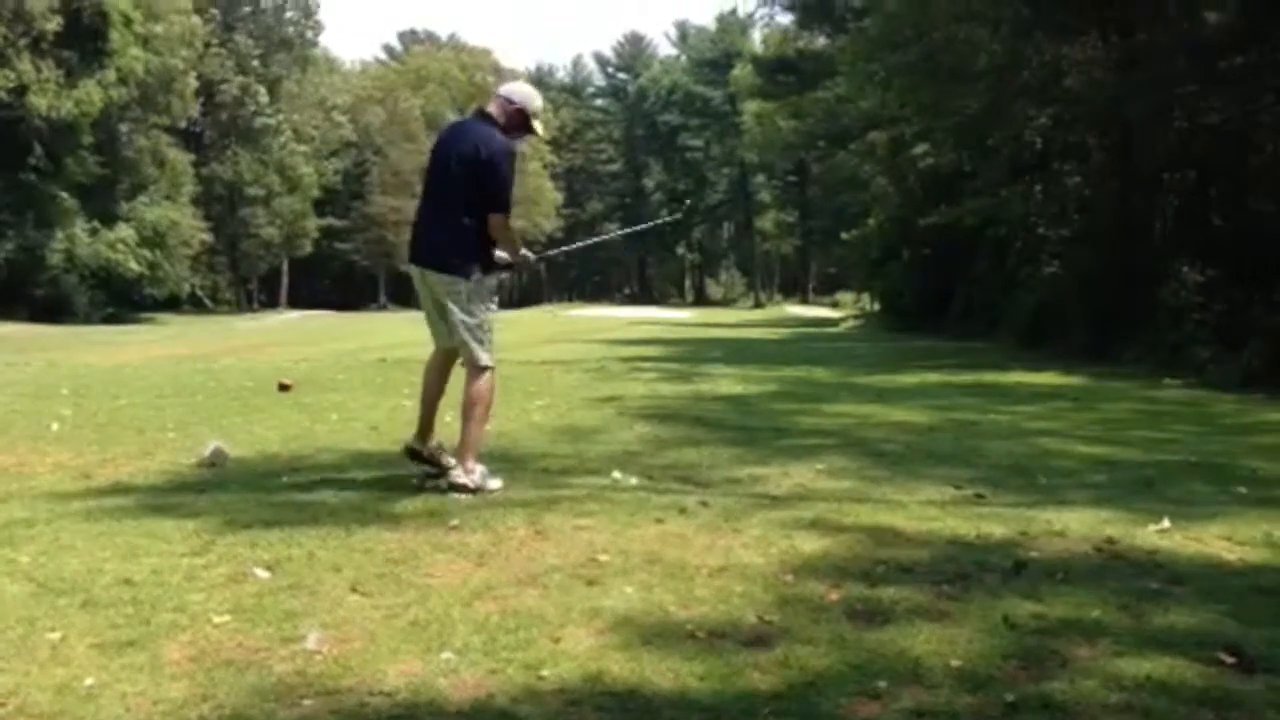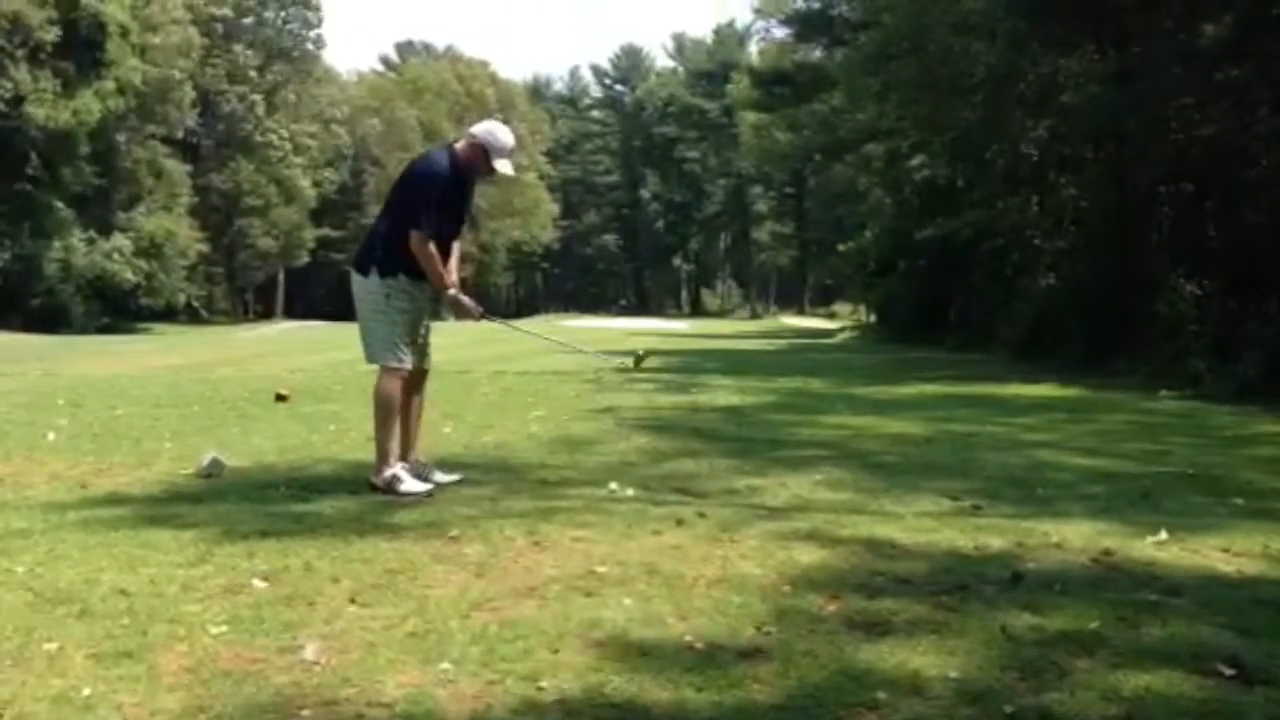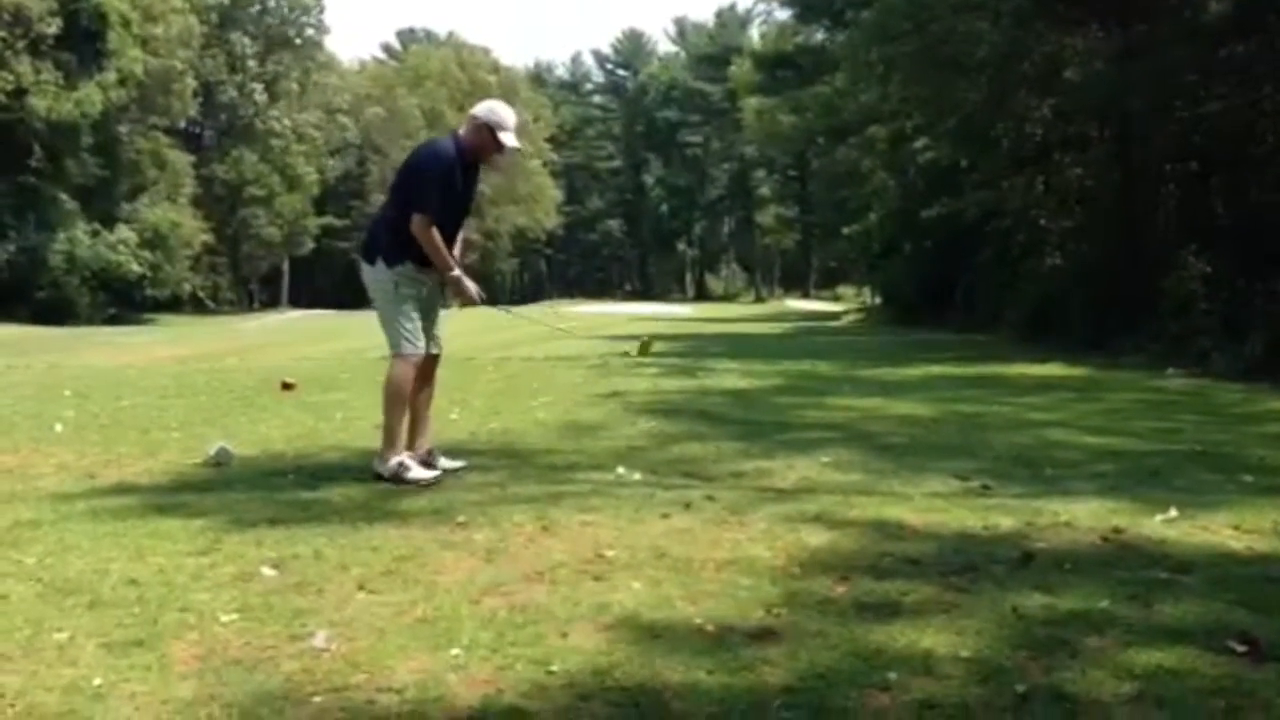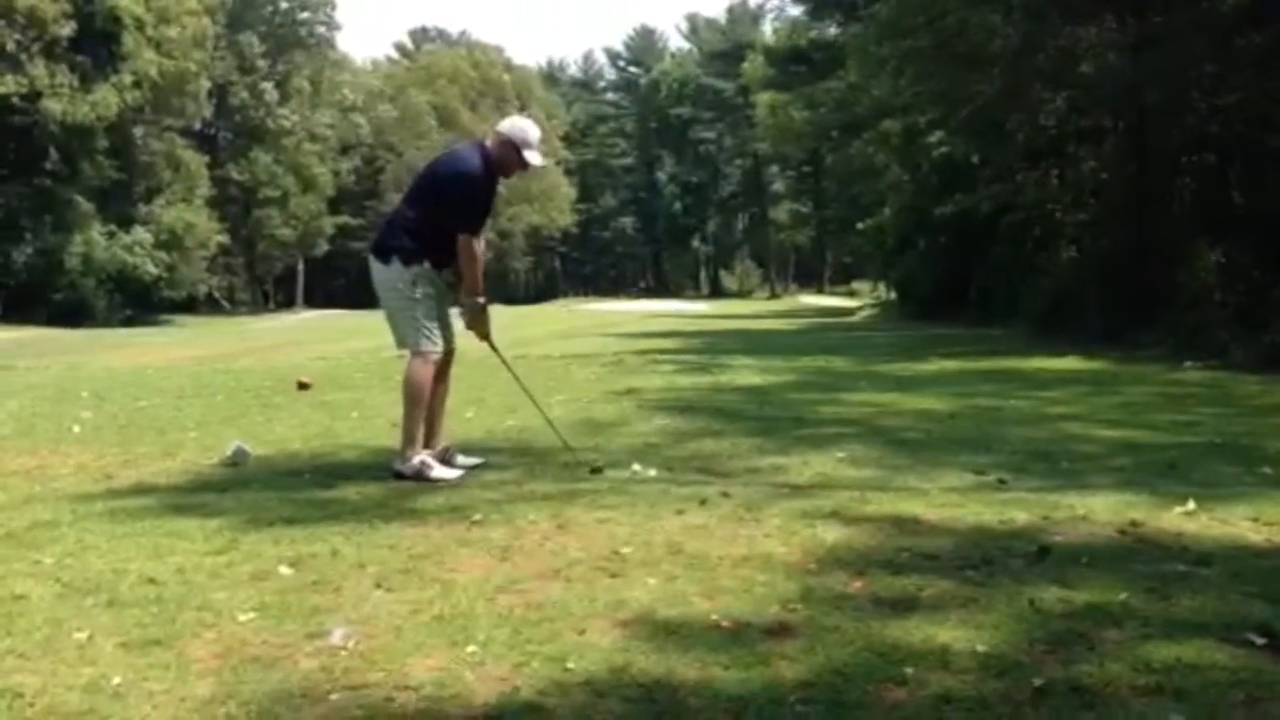
dt=1s
person 1, frame 1
left shoulder: (451, 134)
right shoulder: (498, 148)
right elbow: (495, 221)
left wrist: (495, 251)
right wrist: (516, 253)
left hip: (425, 259)
right hip: (462, 267)
left knee: (447, 348)
right knee: (480, 363)
left ankle: (423, 441)
right ankle: (467, 467)
person 1, frame 2
left shoulder: (462, 178)
right shoulder: (433, 172)
left elbow: (451, 239)
right elbow: (419, 242)
left wrist: (453, 288)
right wrist: (449, 293)
left hip: (412, 280)
right hip: (383, 276)
left knee: (417, 369)
right knee: (395, 367)
left ankle: (410, 461)
right ankle: (385, 469)
person 1, frame 3
left shoulder: (468, 165)
right shoulder: (437, 157)
left elbow: (454, 226)
right elbow: (420, 226)
left wrist: (454, 272)
right wrist: (455, 276)
left hip: (420, 267)
right hip: (391, 264)
left knee: (428, 355)
right knee: (408, 353)
left ankle: (419, 449)
right ankle: (390, 457)
person 1, frame 4
left shoulder: (482, 170)
right shoulder: (468, 171)
left elbow: (475, 239)
right elbow: (465, 243)
left wrist: (471, 295)
right wrist: (477, 302)
left hip: (424, 264)
right hip: (402, 262)
left knee: (444, 351)
right knee: (426, 352)
left ankle: (434, 448)
right ankle: (410, 456)
